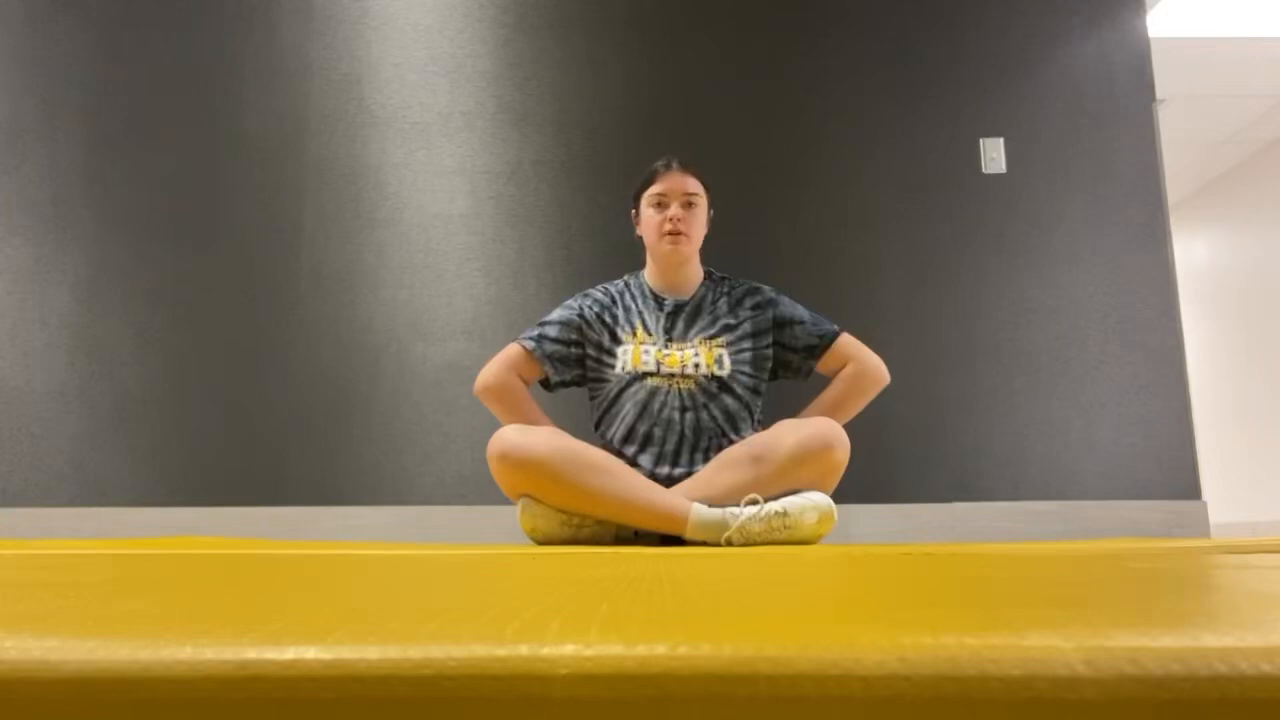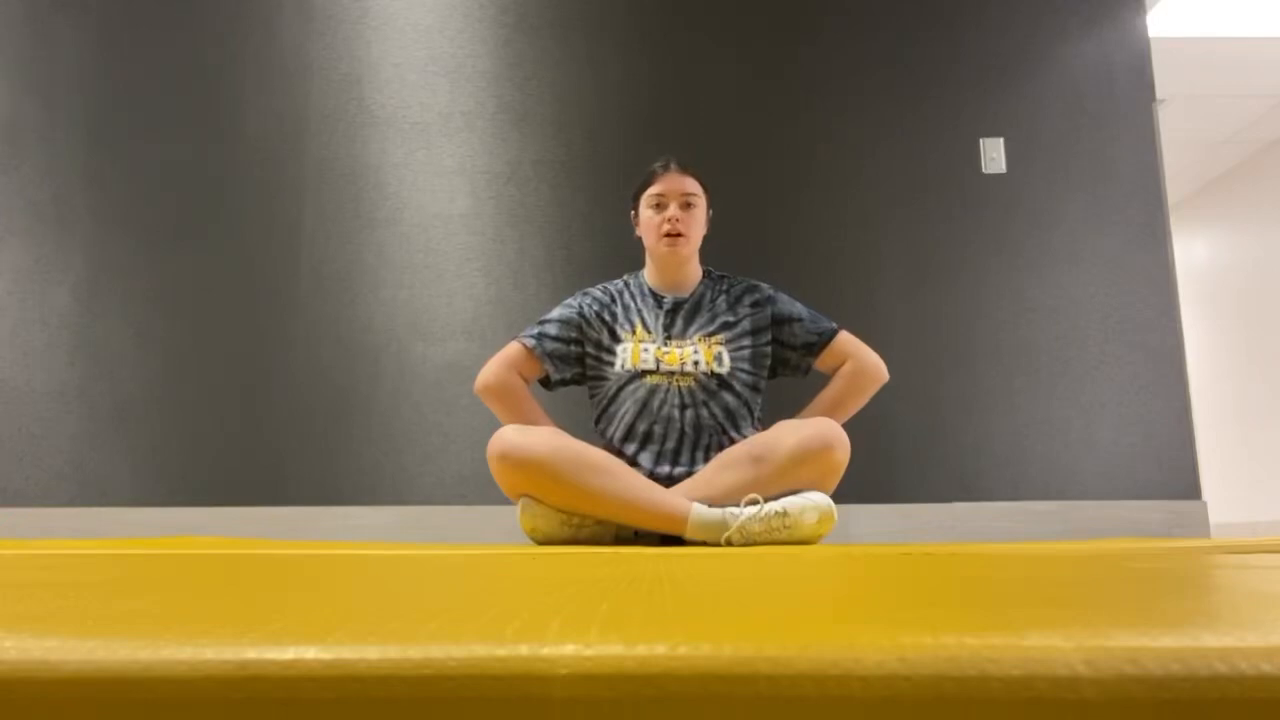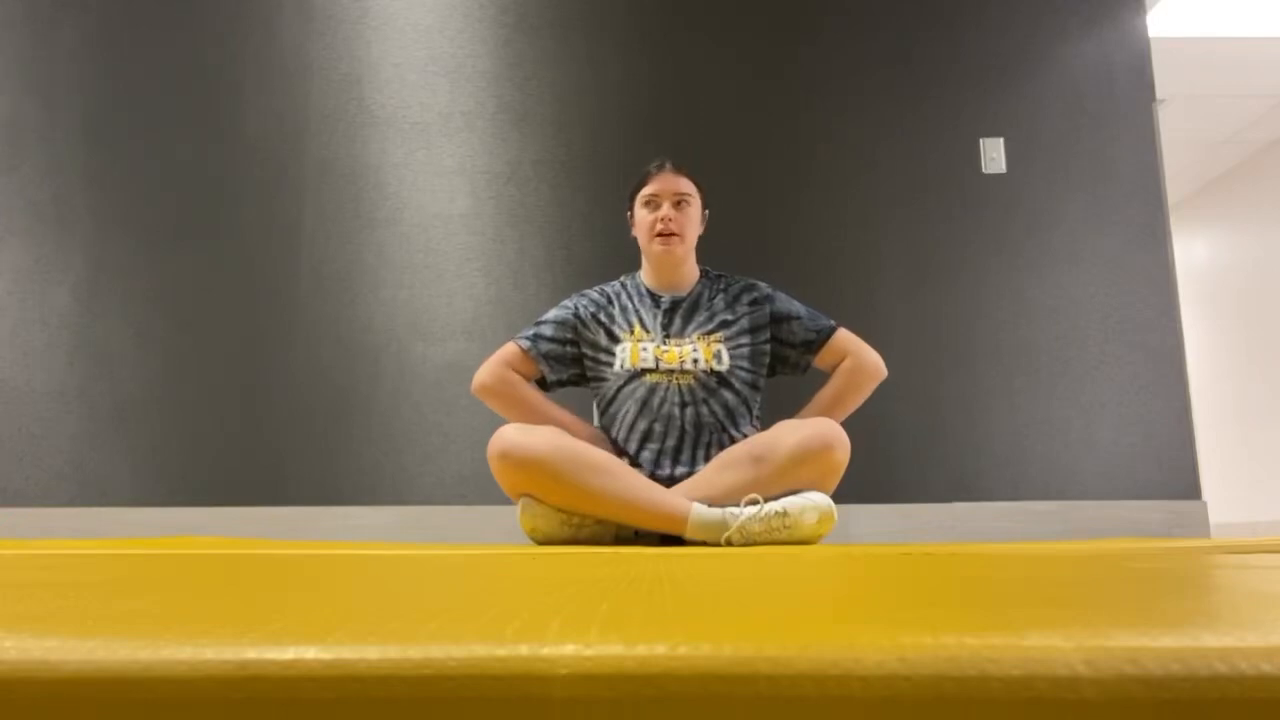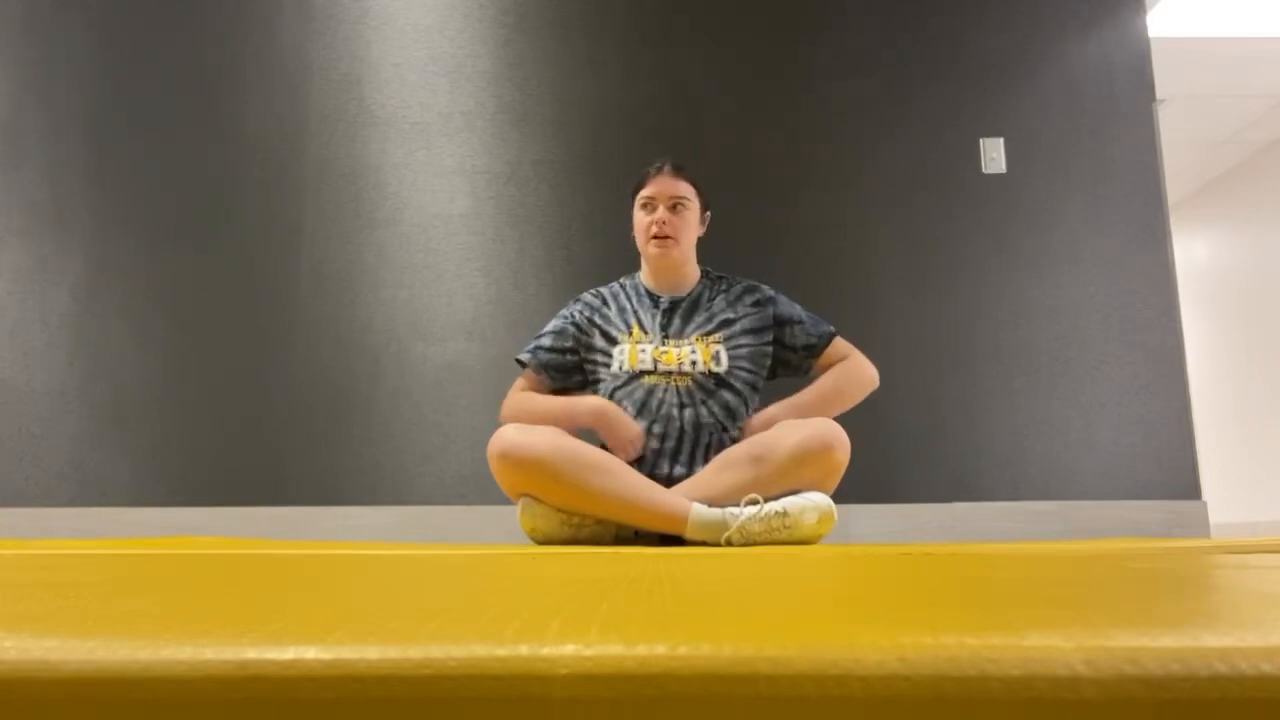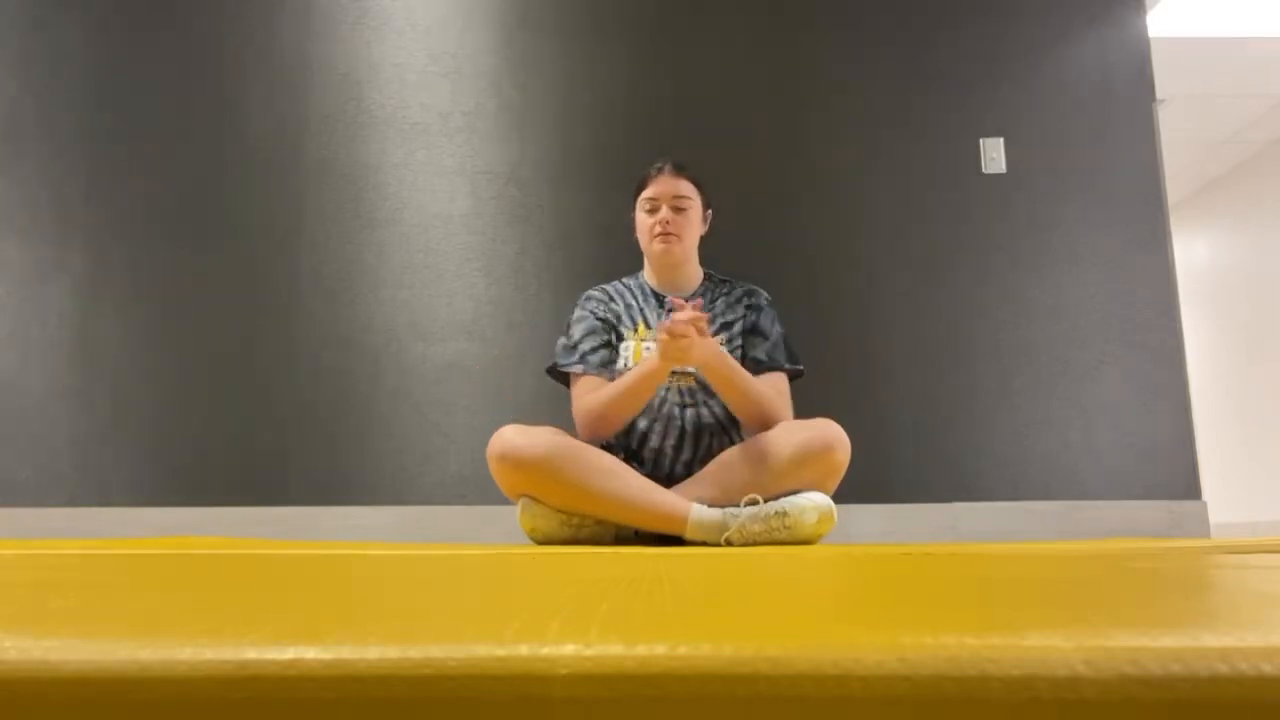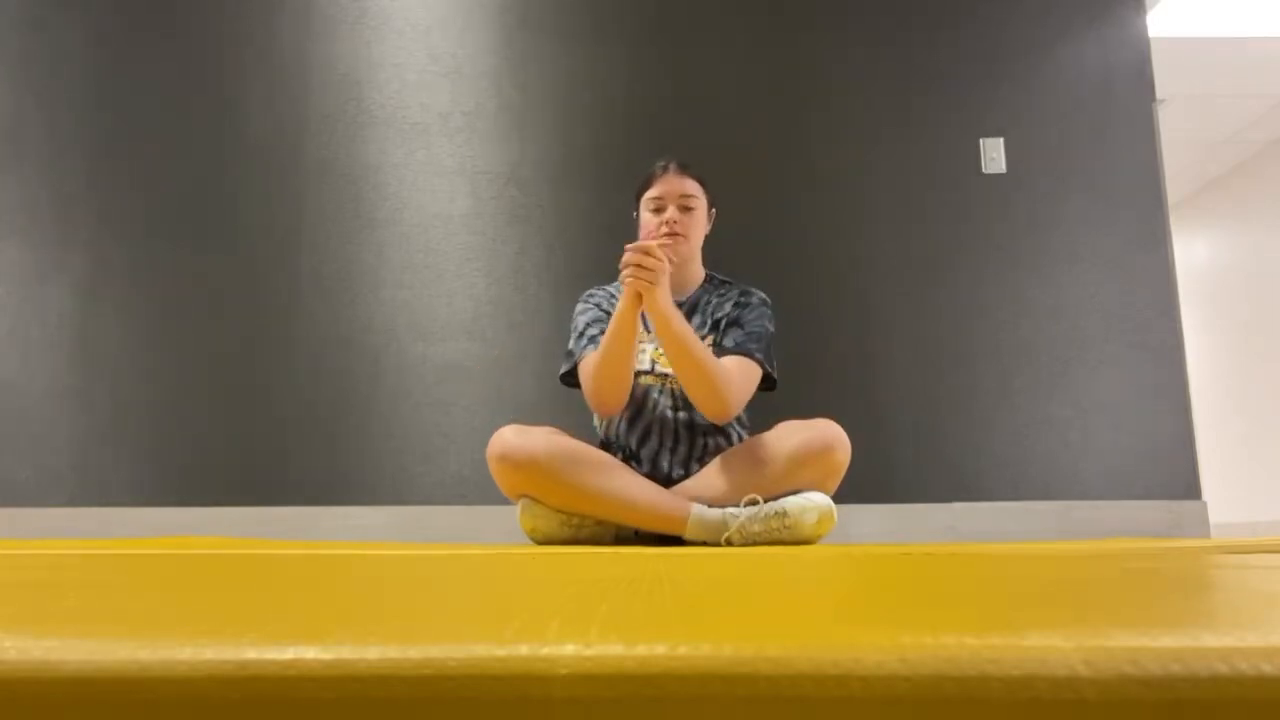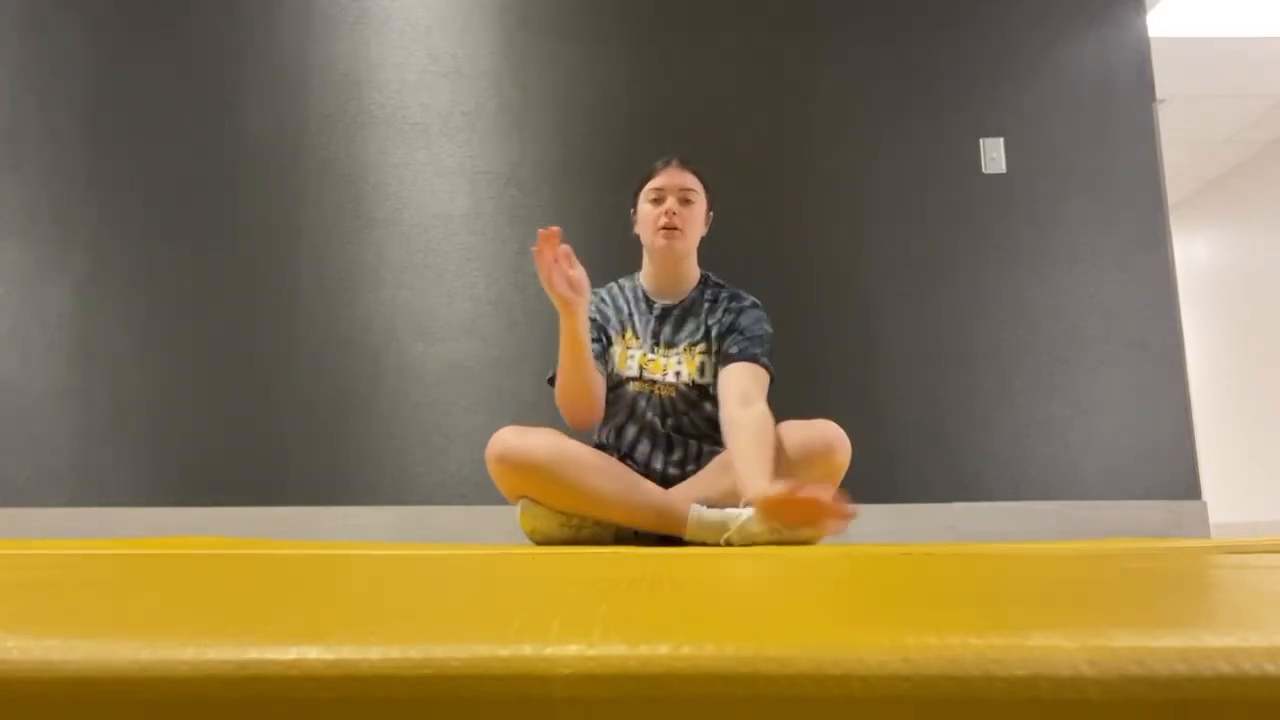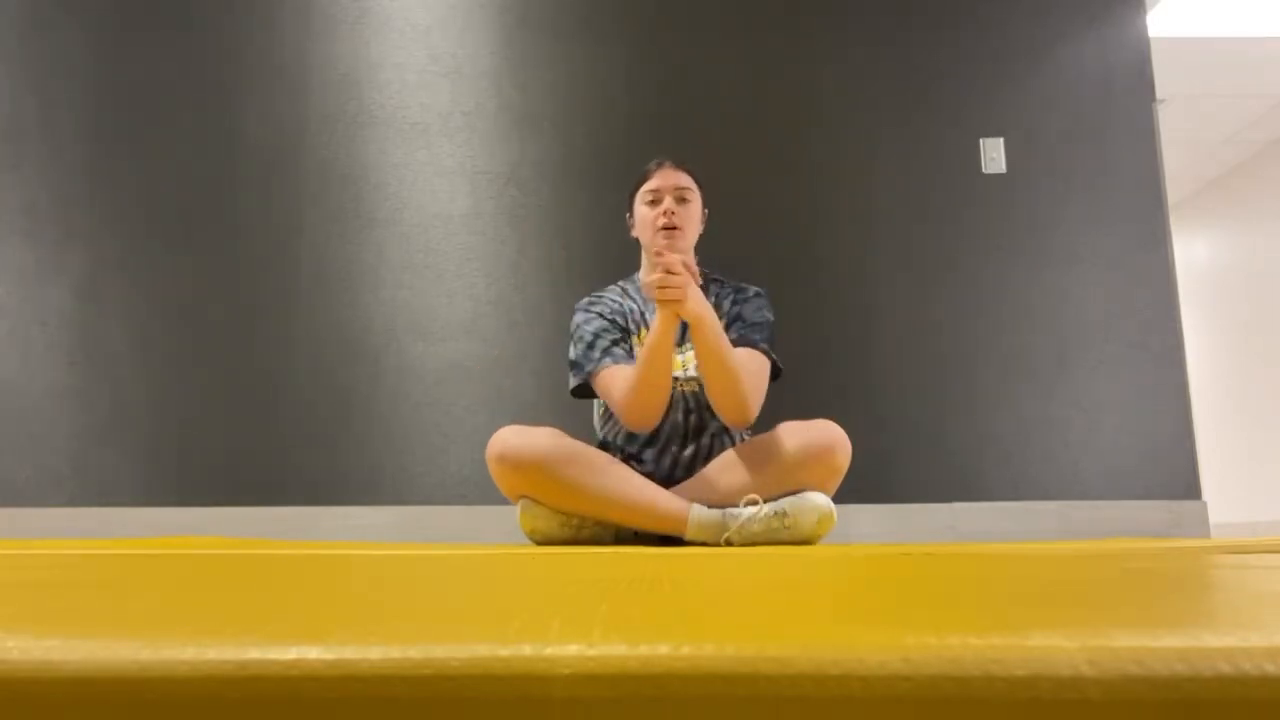
dt=0.4s
person 1, frame 1
left shoulder: (755, 307)
right shoulder: (597, 310)
left elbow: (867, 370)
right elbow: (495, 380)
left wrist: (782, 449)
right wrist: (568, 462)
left hip: (732, 490)
right hip: (616, 494)
left knee: (826, 441)
right knee: (509, 447)
left ankle: (593, 518)
right ankle: (721, 523)
person 1, frame 2
left shoulder: (755, 306)
right shoulder: (597, 308)
left elbow: (866, 367)
right elbow: (495, 378)
left wrist: (786, 448)
right wrist: (566, 464)
left hip: (732, 492)
right hip: (621, 495)
left knee: (827, 442)
right knee: (508, 447)
left ankle: (596, 518)
right ankle: (723, 524)
person 1, frame 3
left shoulder: (753, 304)
right shoulder: (593, 310)
left elbow: (865, 364)
right elbow: (492, 377)
left wrist: (783, 446)
right wrist: (586, 437)
left hip: (731, 489)
right hip: (619, 493)
left knee: (828, 442)
right knee: (510, 445)
left ankle: (619, 522)
right ankle: (723, 523)
person 1, frame 4
left shoulder: (753, 305)
right shoulder: (592, 312)
left elbow: (859, 371)
right elbow: (516, 405)
left wrist: (774, 419)
right wrist: (593, 411)
left hip: (731, 487)
right hip: (619, 492)
left knee: (826, 442)
right knee: (510, 446)
left ankle: (598, 518)
right ankle: (724, 524)
person 1, frame 5
left shoulder: (748, 306)
right shoulder: (600, 305)
left elbow: (776, 423)
right elbow: (590, 424)
left wrist: (706, 354)
right wrist: (661, 359)
left hip: (726, 484)
right hip: (620, 487)
left knee: (827, 440)
right knee: (509, 446)
left ankle: (607, 519)
right ankle: (722, 522)
person 1, frame 6
left shoulder: (745, 306)
right shoulder: (600, 304)
left elbow: (722, 405)
right elbow: (604, 401)
left wrist: (660, 307)
right wrist: (631, 300)
left hip: (723, 482)
right hip: (619, 487)
left knee: (826, 441)
right knee: (509, 446)
left ankle: (612, 520)
right ankle: (722, 524)
person 1, frame 7
left shoulder: (738, 311)
right shoulder: (597, 306)
left elbow: (744, 404)
right elbow: (582, 416)
left wrist: (762, 487)
right wrist: (572, 312)
right hip: (612, 486)
left knee: (826, 442)
right knee: (508, 448)
left ankle: (603, 522)
right ankle: (727, 523)
person 1, frame 8
left shoulder: (741, 303)
right shoulder: (599, 312)
left elbow: (739, 410)
right elbow: (638, 416)
left wrist: (699, 314)
right wrist: (670, 316)
right hip: (621, 486)
left knee: (827, 443)
right knee: (509, 447)
left ankle: (606, 523)
right ankle: (719, 524)
